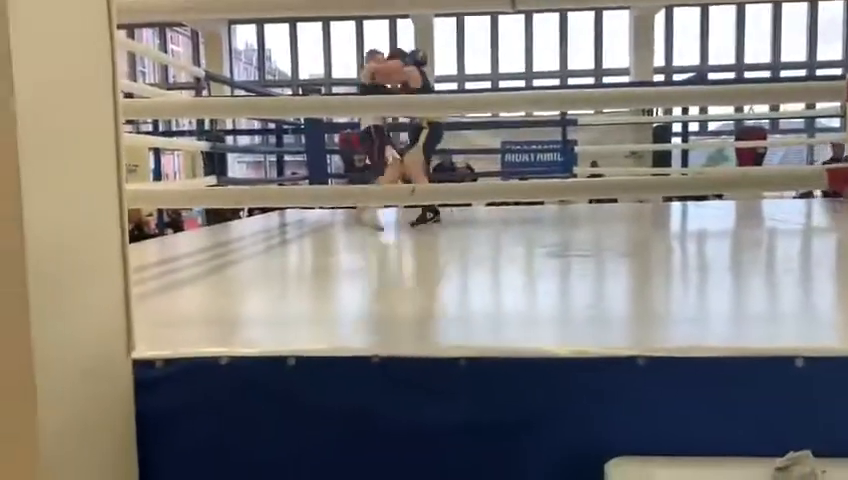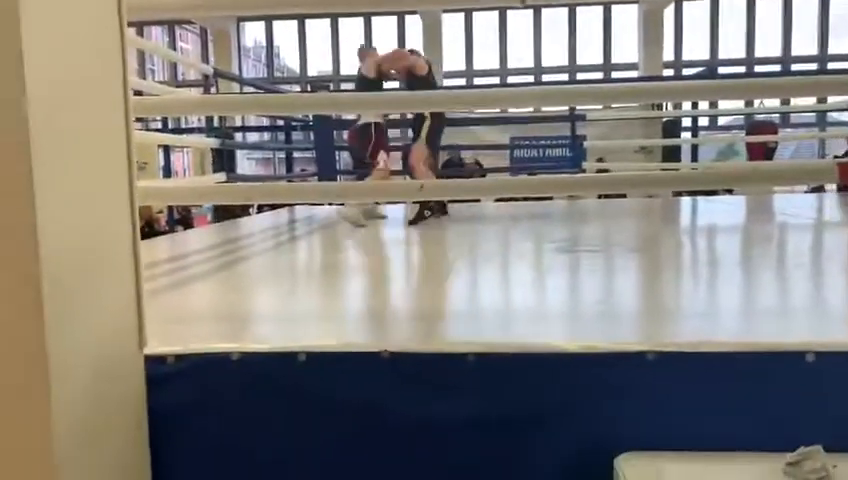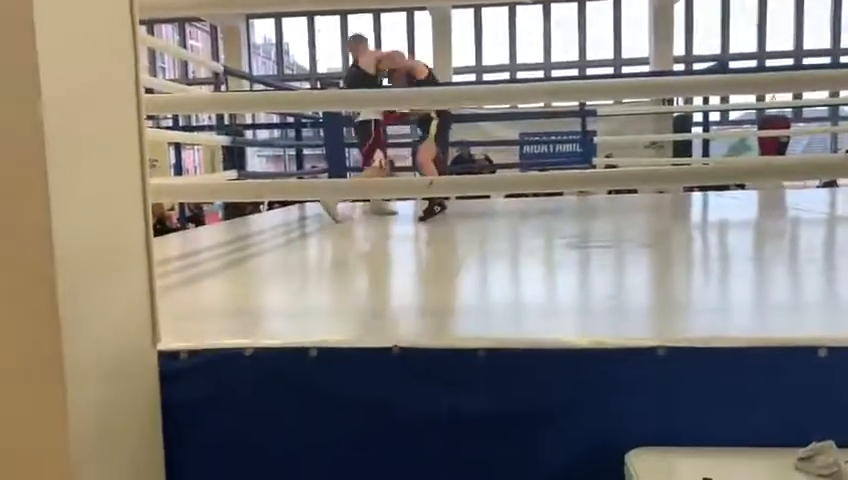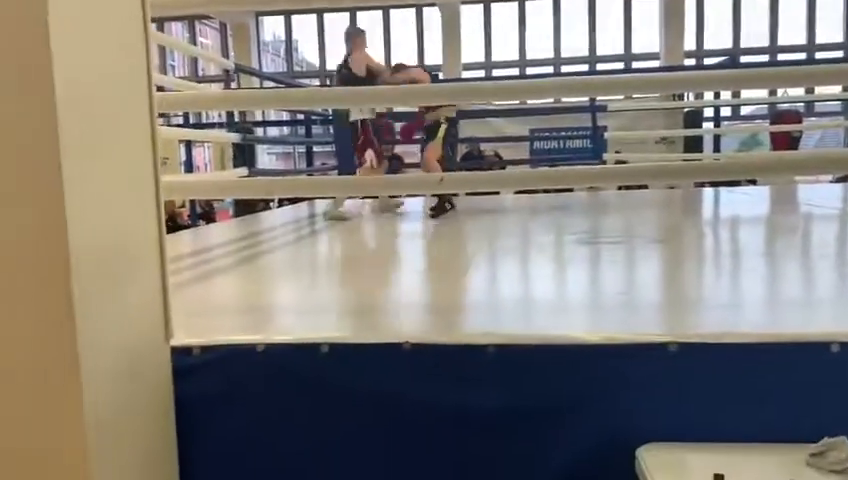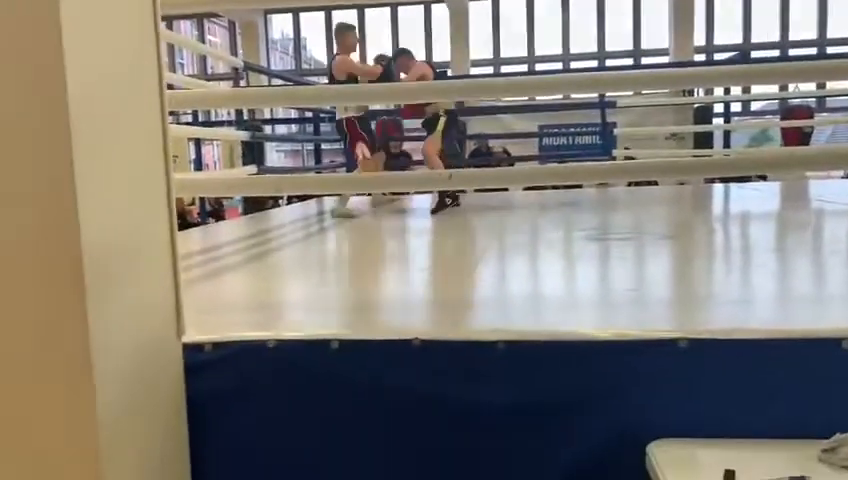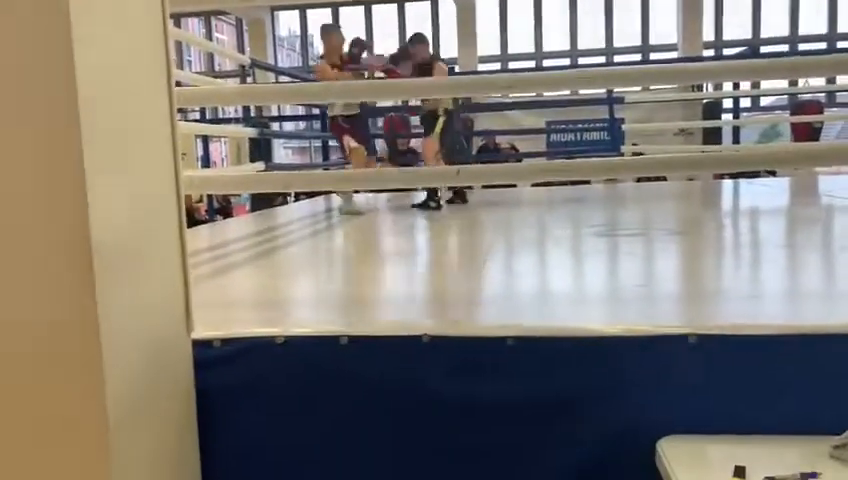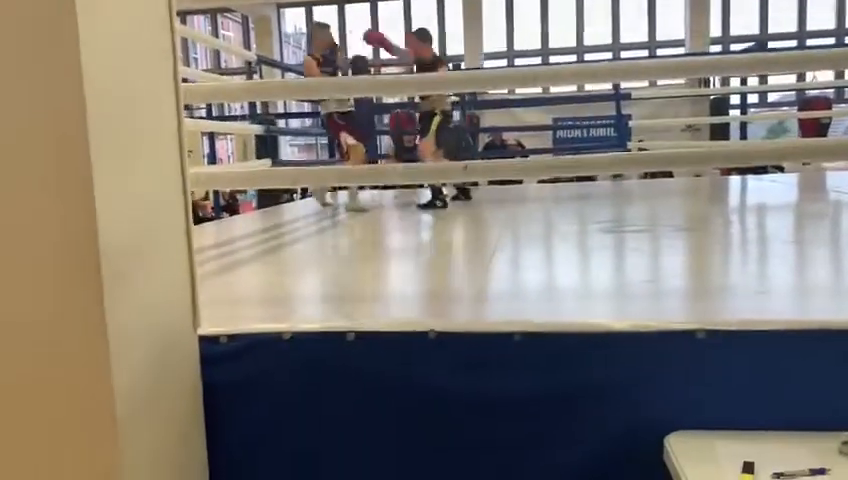
dt=0.1s
person 1, frame 1
left shoulder: (378, 81)
right shoulder: (368, 70)
left hip: (375, 127)
right hip: (372, 129)
left knee: (390, 171)
right knee: (394, 169)
left ankle: (365, 209)
right ankle: (369, 210)
person 1, frame 2
left shoulder: (367, 75)
right shoulder: (371, 64)
left hip: (366, 125)
right hip: (372, 125)
left knee: (379, 170)
right knee: (381, 171)
left ankle: (368, 207)
right ankle: (352, 208)
person 1, frame 3
left shoulder: (350, 74)
right shoulder: (368, 57)
left hip: (363, 119)
right hip: (371, 120)
left knee: (383, 166)
right knee: (374, 169)
left ankle: (377, 204)
person 1, frame 4
left shoulder: (342, 70)
right shoulder: (359, 57)
right elbow: (385, 74)
left hip: (360, 119)
right hip: (363, 120)
left knee: (380, 163)
right knee: (368, 169)
left ankle: (384, 200)
right ankle: (334, 207)
person 1, frame 5
left shoulder: (345, 61)
right shoulder: (341, 61)
right elbow: (372, 74)
right wrist: (383, 68)
left hip: (359, 116)
right hip: (349, 119)
left knee: (375, 159)
right knee: (367, 163)
right ankle: (340, 205)
person 1, frame 6
left shoulder: (343, 58)
right shoulder: (322, 67)
right elbow: (346, 81)
left hip: (355, 113)
right hip: (339, 117)
left knee: (368, 160)
right knee: (359, 155)
left ankle: (344, 192)
right ankle: (347, 202)
person 1, frame 7
left shoulder: (330, 55)
right shoulder: (309, 62)
left hip: (347, 110)
right hip: (332, 113)
left knee: (351, 156)
right knee: (357, 150)
left ankle: (320, 190)
right ankle: (353, 199)
person 2, frame 1
left shoulder: (412, 72)
right shoulder: (413, 75)
left hip: (427, 127)
right hip: (422, 127)
left knee: (411, 167)
right knee: (414, 169)
left ankle: (429, 209)
right ankle: (431, 210)
person 2, frame 2
left shoulder: (417, 62)
right shoulder: (411, 73)
left elbow: (401, 54)
left wrist: (381, 62)
left hip: (431, 117)
right hip: (424, 118)
left knee: (416, 161)
right knee: (426, 163)
left ankle: (427, 205)
right ankle: (438, 204)
person 2, frame 3
left shoulder: (417, 67)
right shoulder: (411, 80)
left elbow: (397, 57)
left wrist: (382, 62)
left hip: (437, 117)
right hip: (430, 119)
left knee: (423, 159)
right knee: (427, 161)
left ankle: (436, 202)
right ankle: (437, 201)
person 2, frame 4
left shoulder: (419, 74)
right wrist: (415, 124)
left hip: (444, 122)
right hip: (435, 123)
left knee: (428, 158)
right knee: (427, 163)
left ankle: (444, 199)
right ankle: (445, 199)
person 2, frame 5
left shoulder: (423, 67)
right shoulder: (416, 74)
left elbow: (406, 82)
right elbow: (419, 102)
right wrist: (412, 107)
left hip: (444, 115)
right hip: (432, 117)
left knee: (429, 152)
right knee: (431, 157)
left ankle: (446, 194)
right ankle: (450, 195)
person 2, frame 6
left shoulder: (438, 65)
right shoulder: (417, 67)
left hip: (441, 113)
right hip: (430, 113)
left knee: (427, 151)
right knee: (435, 157)
left ankle: (433, 197)
right ankle: (459, 193)
person 2, frame 7
left shoulder: (440, 67)
right shoulder: (420, 58)
left elbow: (438, 96)
right elbow: (400, 53)
right wrist: (384, 42)
left hip: (439, 113)
right hip: (427, 112)
left knee: (425, 152)
right knee: (435, 155)
left ankle: (438, 197)
right ankle: (463, 190)
